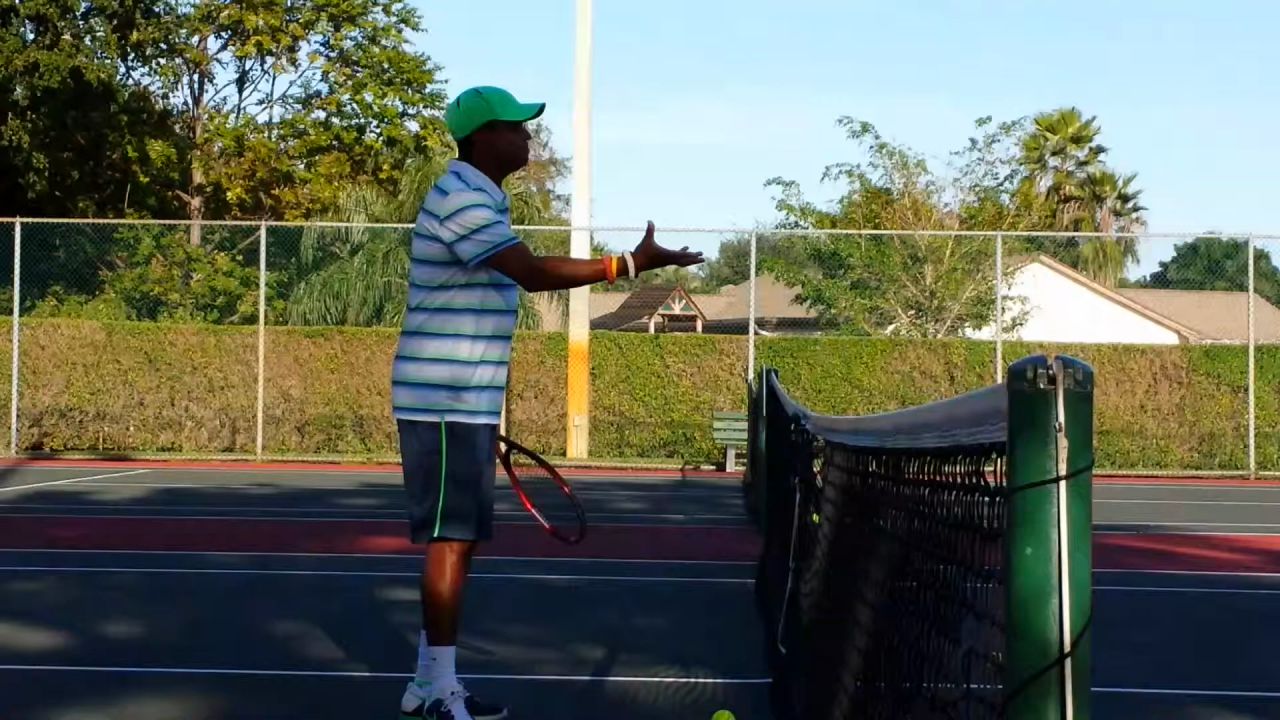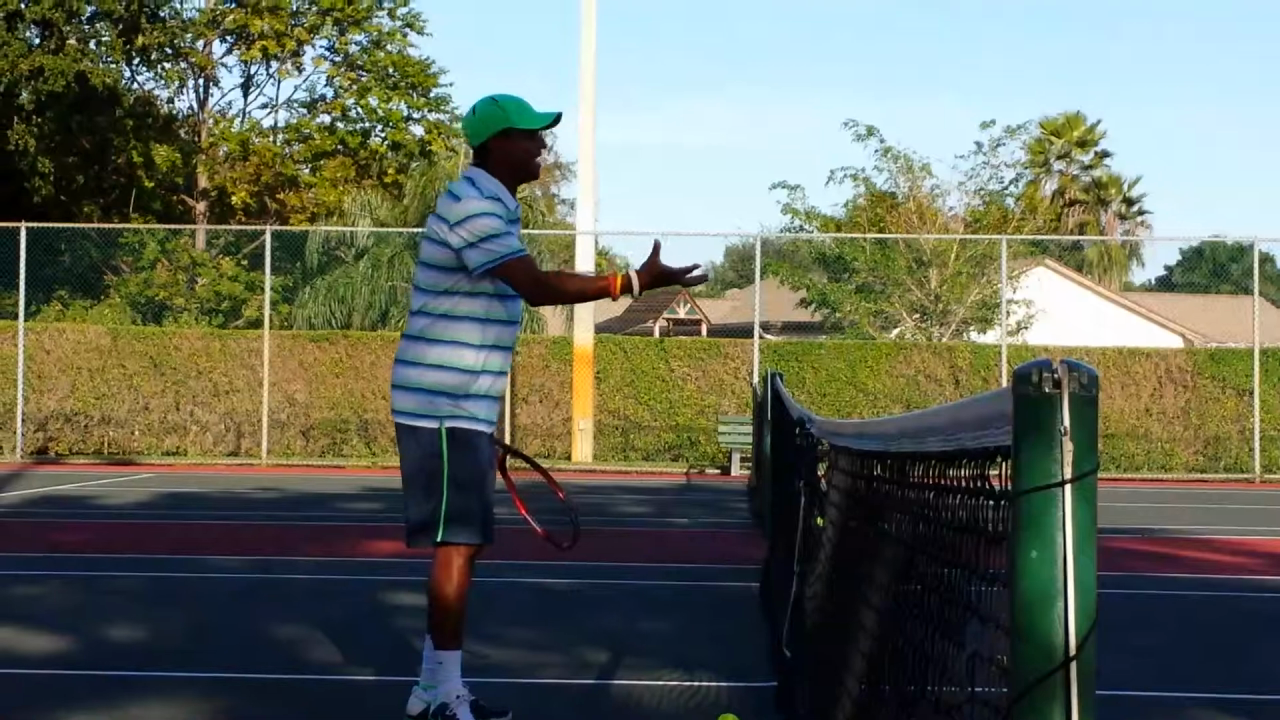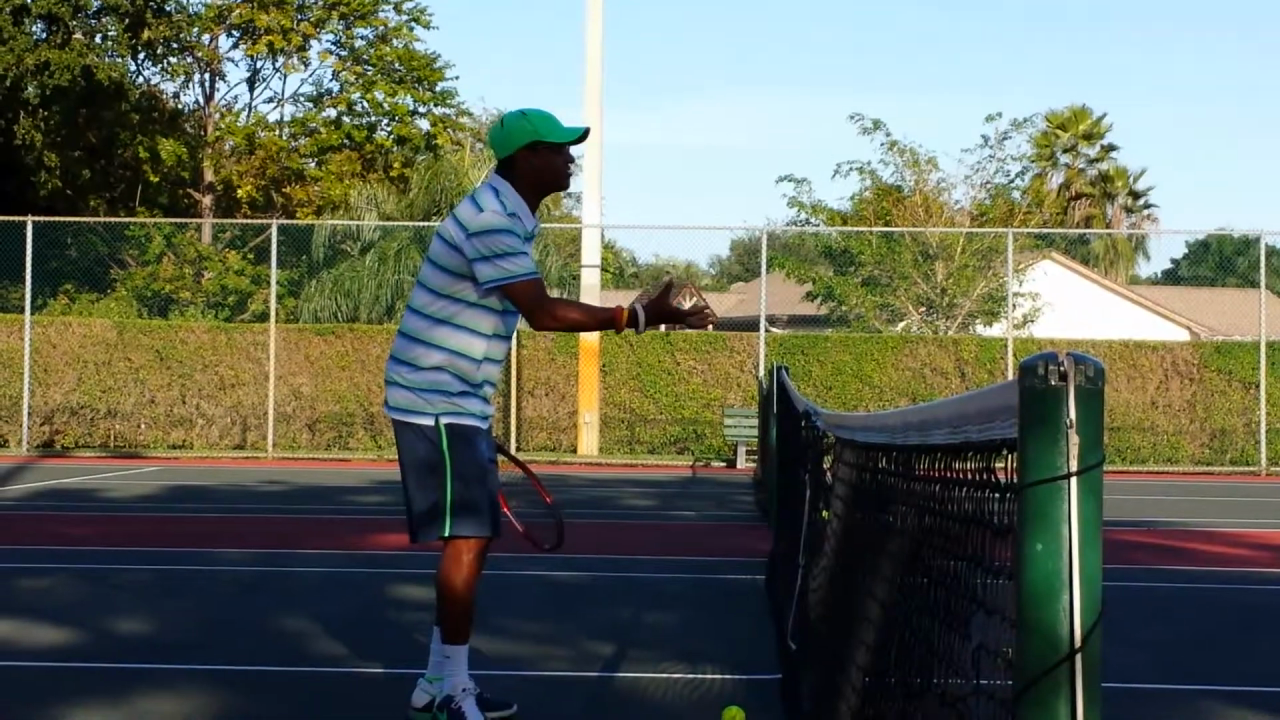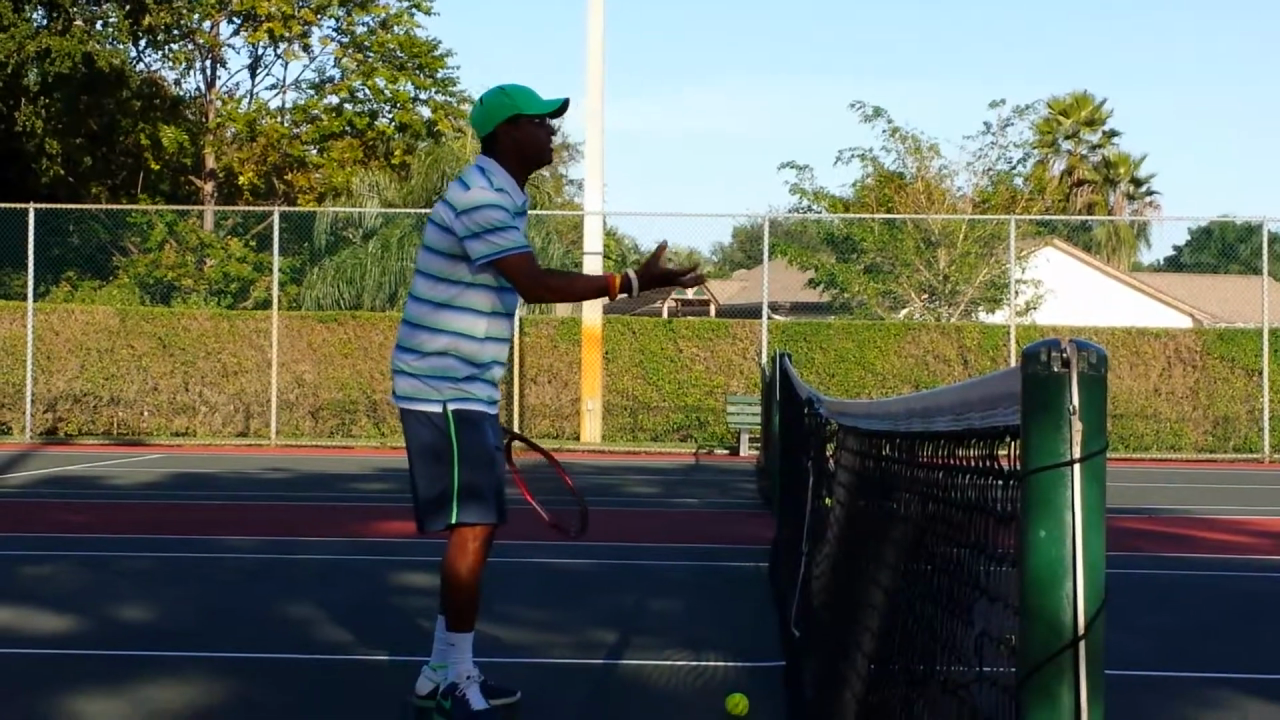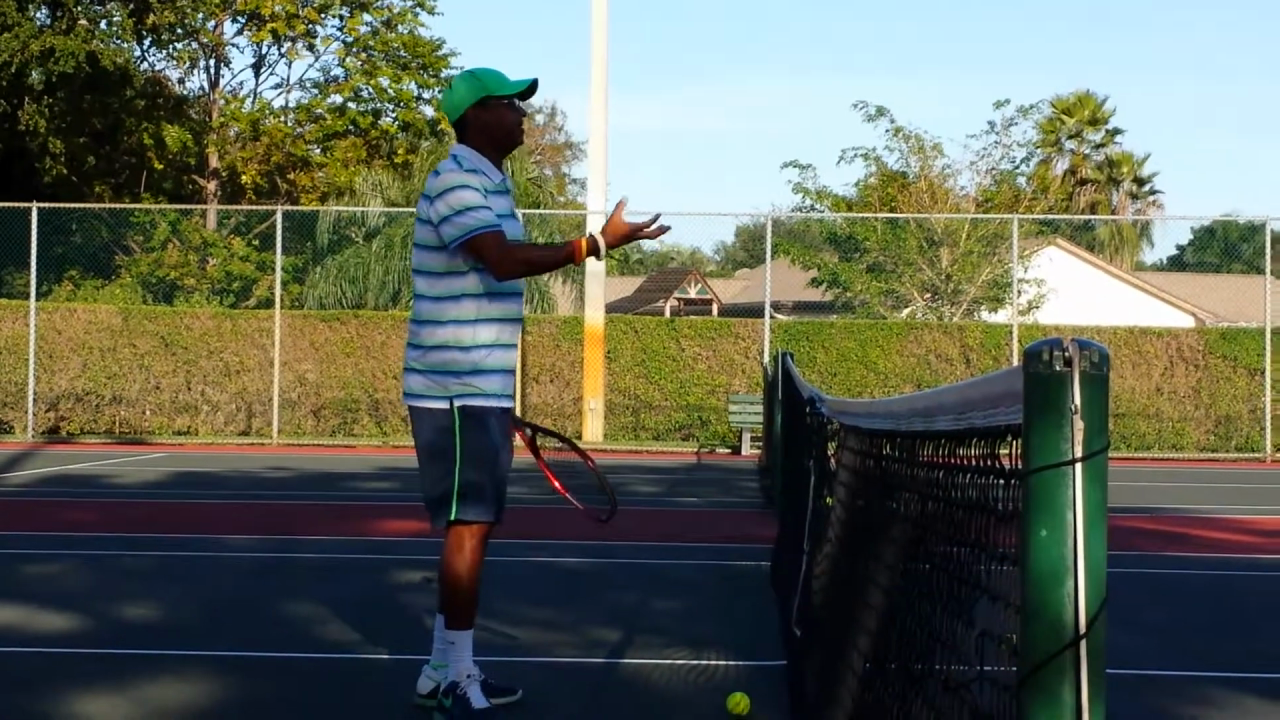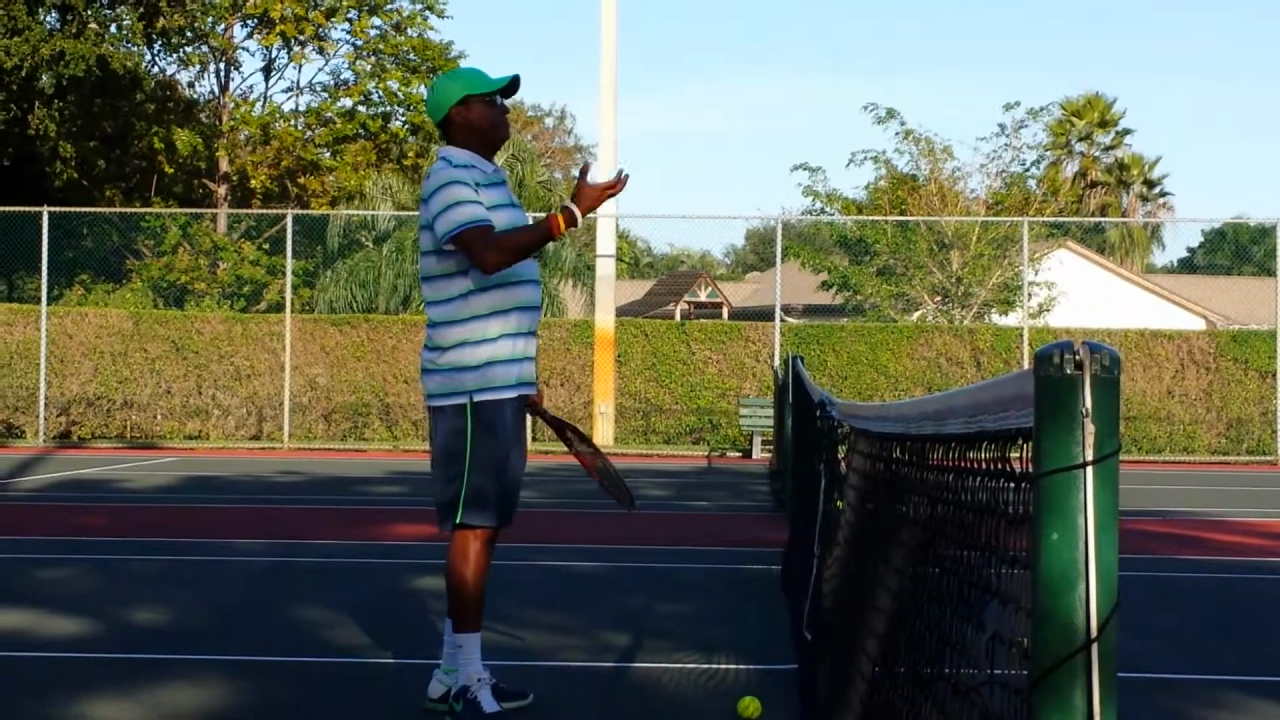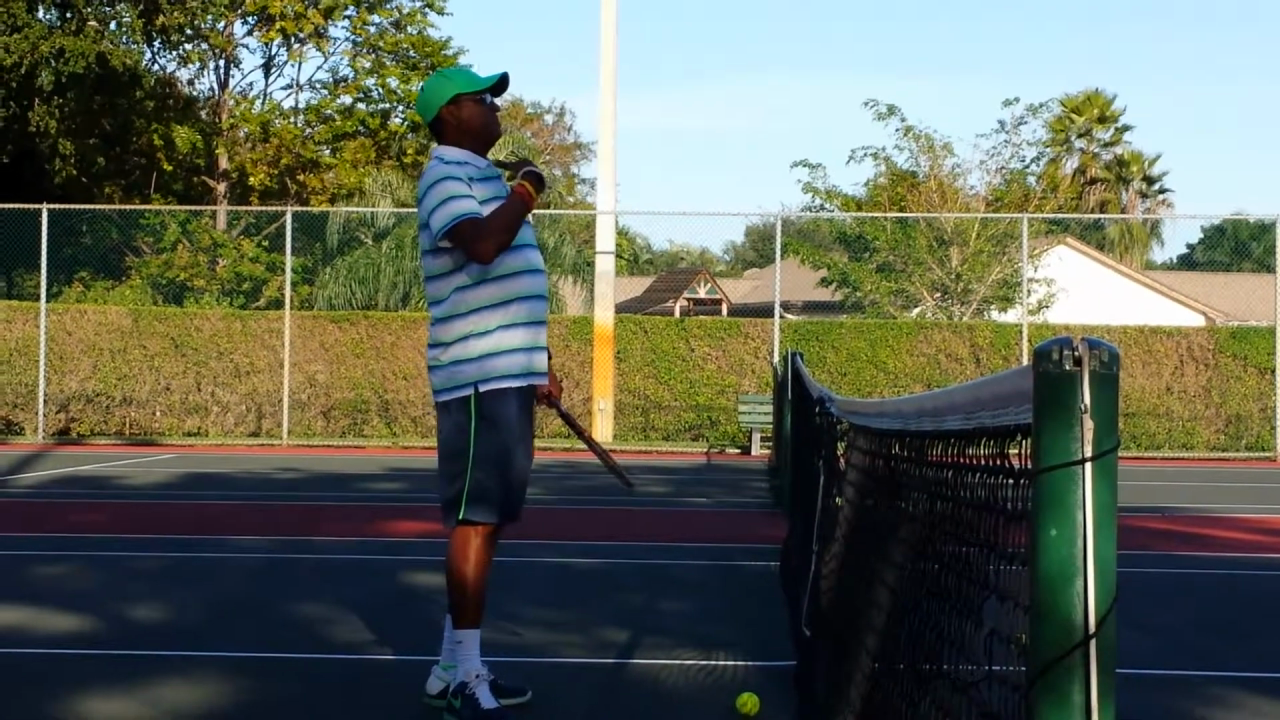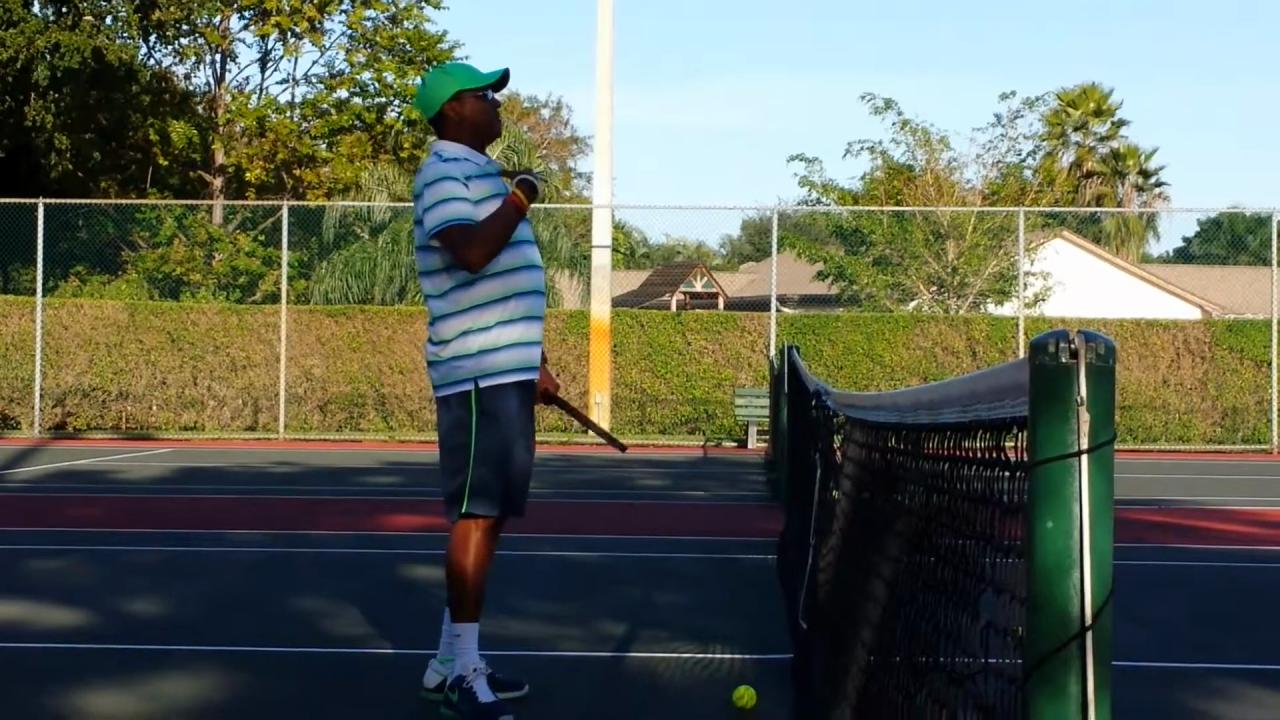
dt=0.3s
person 1, frame 1
left shoulder: (478, 197)
right shoulder: (460, 197)
right elbow: (532, 271)
right wrist: (630, 262)
left hip: (462, 402)
right hip: (444, 402)
left knee: (460, 538)
right knee: (452, 538)
person 1, frame 2
left shoulder: (490, 204)
right shoulder: (471, 203)
right elbow: (536, 286)
right wrist: (634, 281)
left hip: (460, 406)
right hip: (443, 407)
left knee: (463, 542)
right knee: (458, 542)
person 1, frame 3
left shoulder: (510, 215)
right shoulder: (491, 217)
right elbow: (541, 312)
right wrist: (638, 316)
left hip: (457, 401)
right hip: (436, 401)
left knee: (473, 535)
right knee: (468, 537)
person 1, frame 4
left shoulder: (501, 195)
right shoulder: (480, 193)
right elbow: (533, 283)
right wrist: (631, 281)
left hip: (464, 388)
right hip: (443, 390)
left knee: (476, 525)
right knee: (473, 525)
left ankle: (446, 669)
person 1, frame 5
left shoulder: (488, 182)
right shoulder: (455, 179)
right elbow: (501, 262)
right wrist: (599, 242)
left hip: (479, 386)
right hip: (456, 387)
left knee: (477, 521)
right knee: (470, 522)
left ankle: (448, 667)
person 1, frame 6
left shoulder: (487, 178)
right shoulder: (451, 177)
right elbow: (488, 254)
left wrist: (524, 381)
right wrist: (573, 211)
left hip: (497, 382)
right hip: (473, 385)
left knee: (485, 522)
right knee: (475, 523)
person 1, frame 7
left shoulder: (485, 175)
right shoulder: (446, 175)
right elbow: (482, 246)
left wrist: (539, 364)
right wrist: (529, 188)
left hip: (507, 375)
right hip: (478, 378)
left knee: (487, 519)
right knee: (476, 519)
left ankle: (457, 666)
person 1, frame 8
left shoulder: (481, 171)
right shoulder: (443, 171)
right elbow: (471, 253)
left wrist: (537, 362)
right wrist: (521, 197)
left hip: (505, 371)
right hip: (478, 373)
left knee: (488, 514)
right knee: (477, 513)
left ankle: (453, 660)
